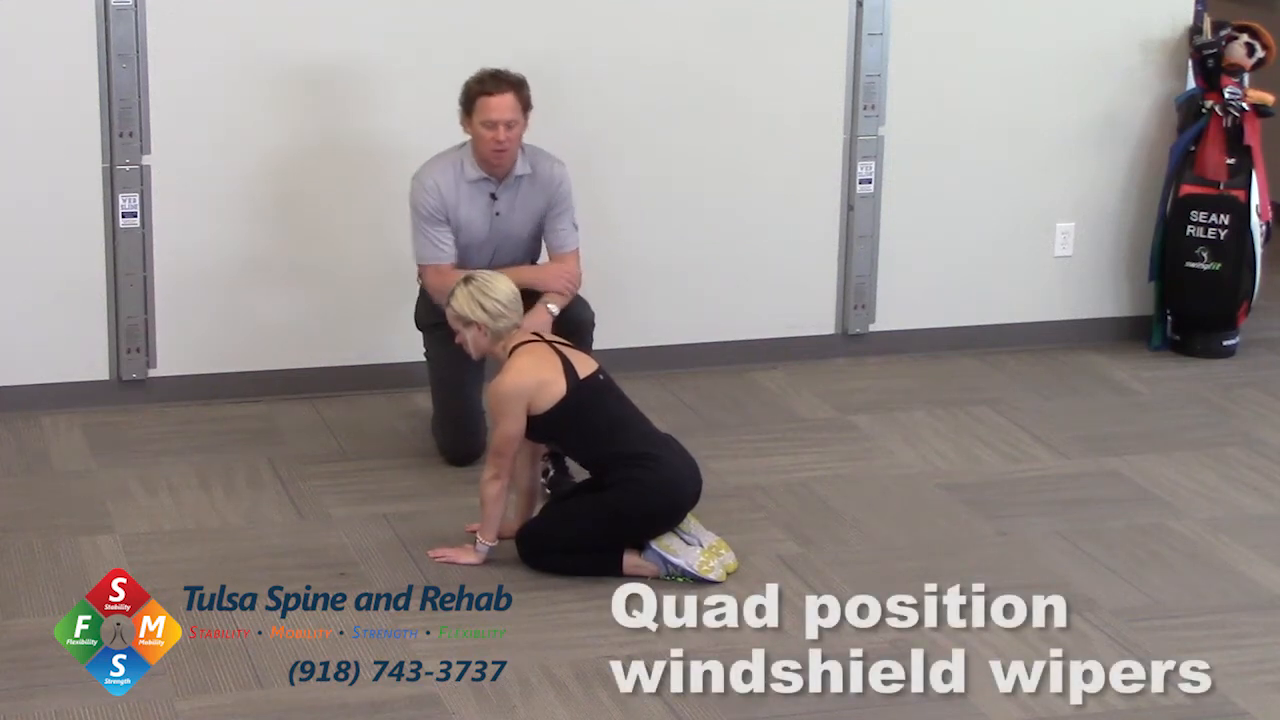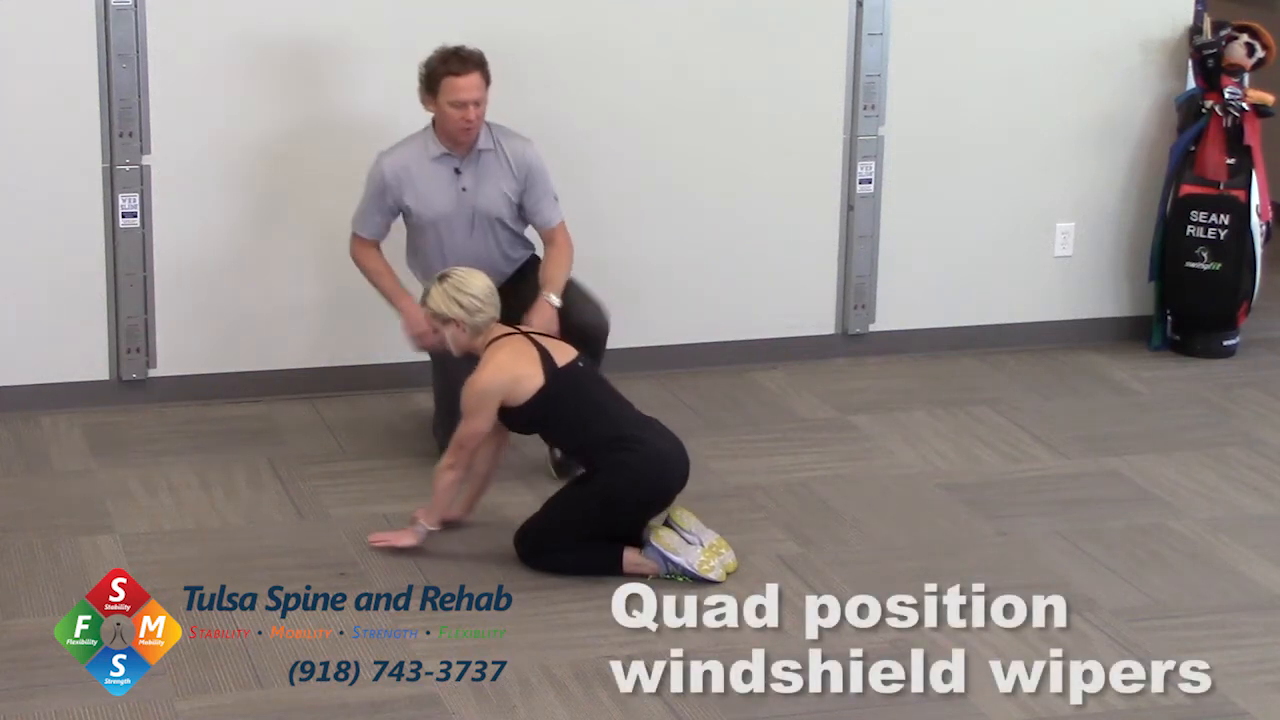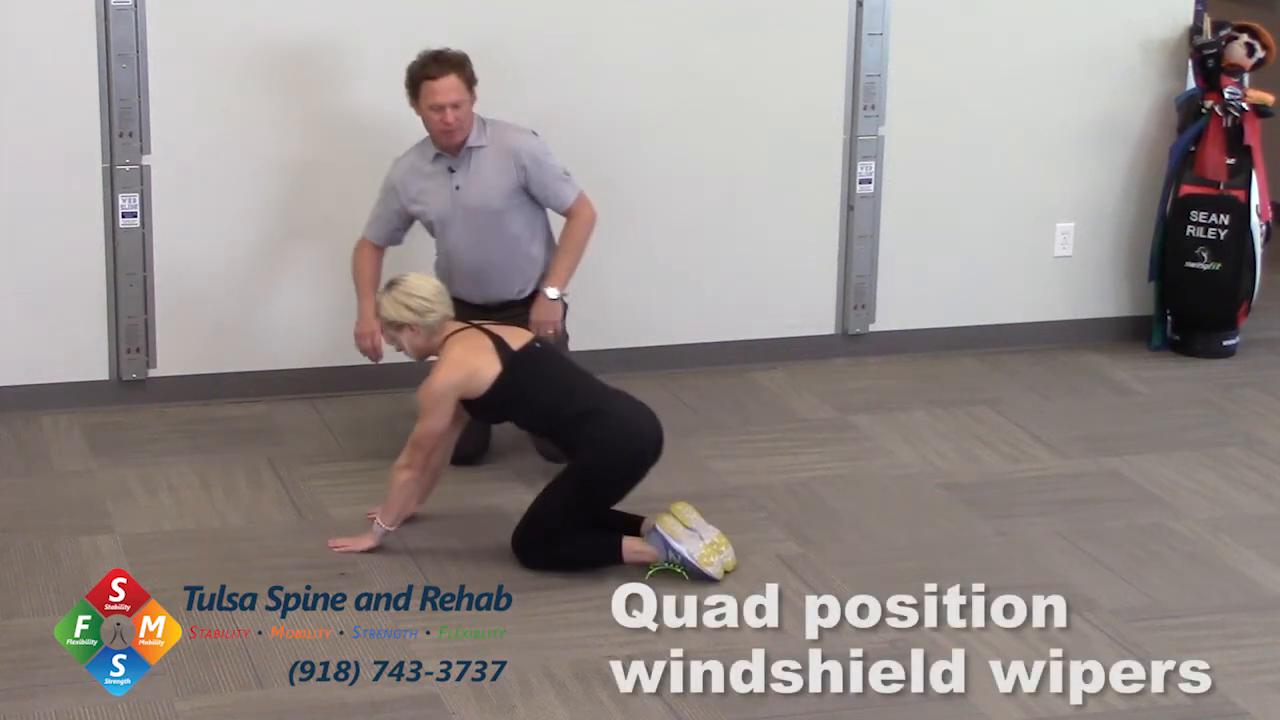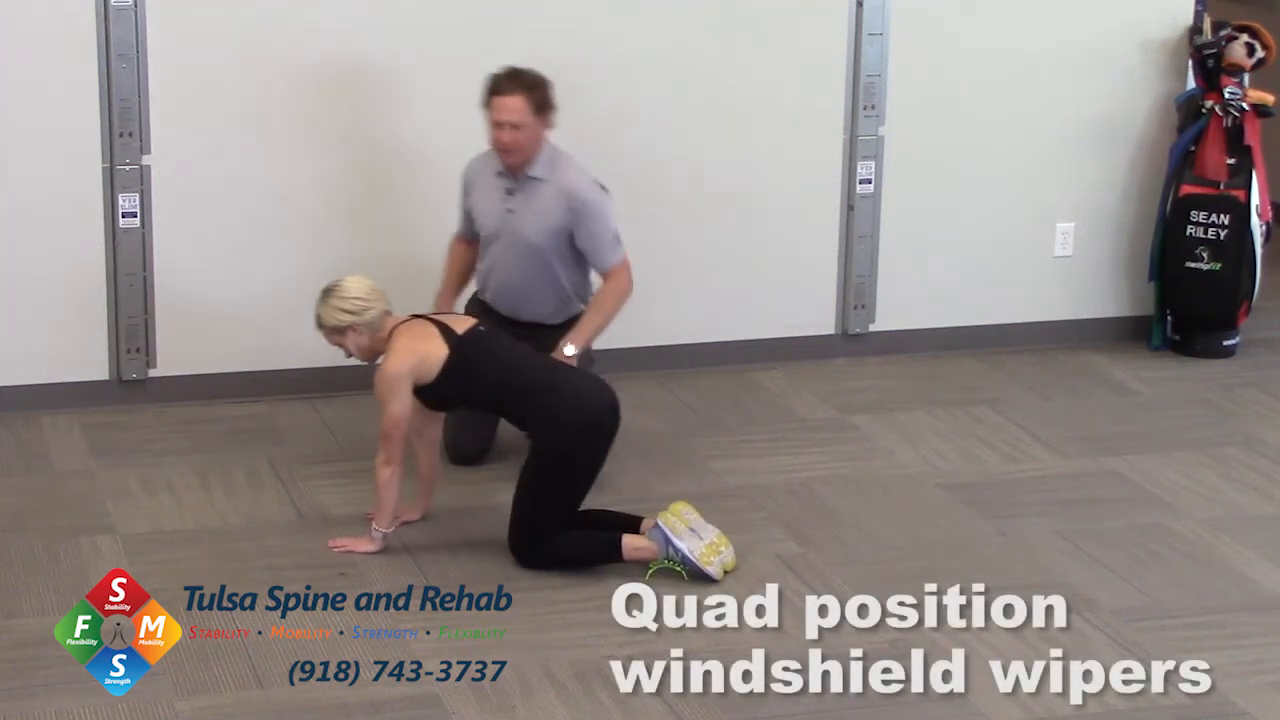
dt=0.4s
person 1, frame 1
left shoulder: (550, 174)
right shoulder: (433, 181)
left elbow: (566, 267)
right elbow: (441, 284)
left wrist: (546, 308)
right wrist: (527, 273)
left hip: (520, 289)
right hip: (450, 305)
left knee: (576, 318)
right knee: (461, 449)
left ankle: (553, 445)
right ankle: (456, 394)
person 1, frame 2
left shoulder: (519, 154)
right shoulder: (395, 168)
left elbow: (557, 239)
right elbow: (362, 246)
left wrist: (549, 300)
right wrist: (407, 307)
left hip: (517, 281)
left knee: (589, 324)
person 1, frame 3
left shoulder: (518, 147)
right shoulder: (407, 173)
left elbow: (582, 214)
right elbow: (370, 245)
left wrist: (551, 293)
right wrist: (367, 311)
left hip: (531, 309)
right hip: (464, 314)
left knee: (558, 446)
right knee: (464, 449)
person 1, frame 4
left shoulder: (576, 190)
right shoulder: (477, 173)
left elbow: (619, 280)
left wrist: (570, 350)
right wrist: (441, 306)
left hip: (557, 332)
right hip: (489, 319)
right knee: (463, 449)
person 2, frame 1
left shoulder: (511, 382)
right shoulder: (545, 346)
left elbow: (497, 473)
right elbow: (528, 450)
left wrist: (481, 546)
right wrist: (521, 520)
left hip: (654, 489)
right hip: (673, 470)
left knee: (534, 544)
right knee: (558, 511)
left ankle: (659, 560)
right ankle: (664, 527)
person 2, frame 2
left shoulder: (488, 378)
right shoulder: (526, 340)
left elbow: (455, 464)
right elbow: (491, 442)
left wrist: (421, 528)
right wrist: (462, 508)
left hip: (641, 472)
right hip: (662, 455)
left knee: (534, 544)
right knee: (558, 520)
left ankle: (658, 558)
right ankle: (661, 530)
person 2, frame 3
left shoulder: (447, 375)
right shoulder: (483, 334)
left elbow: (411, 462)
right elbow: (446, 437)
left wrist: (378, 531)
right wrist: (411, 503)
left hip: (615, 443)
right hip: (636, 425)
left knee: (532, 546)
right knee: (562, 519)
left ankle: (660, 548)
right ankle: (660, 526)
person 2, frame 4
left shoulder: (395, 365)
right shoulder: (428, 328)
left elbow: (389, 459)
right elbow: (427, 429)
left wrist: (377, 533)
right wrist: (421, 504)
left hip: (569, 417)
right hip: (591, 401)
left knee: (529, 546)
right knee: (550, 521)
left ankle: (660, 545)
right ankle: (660, 524)
